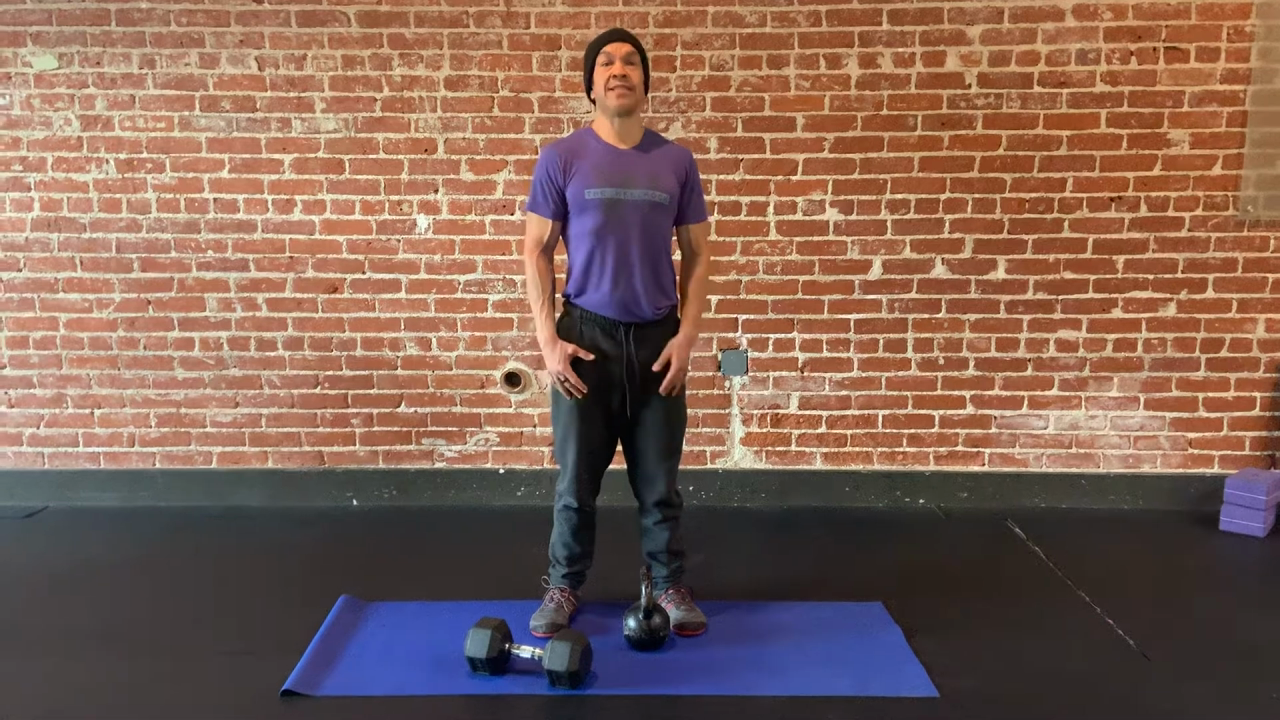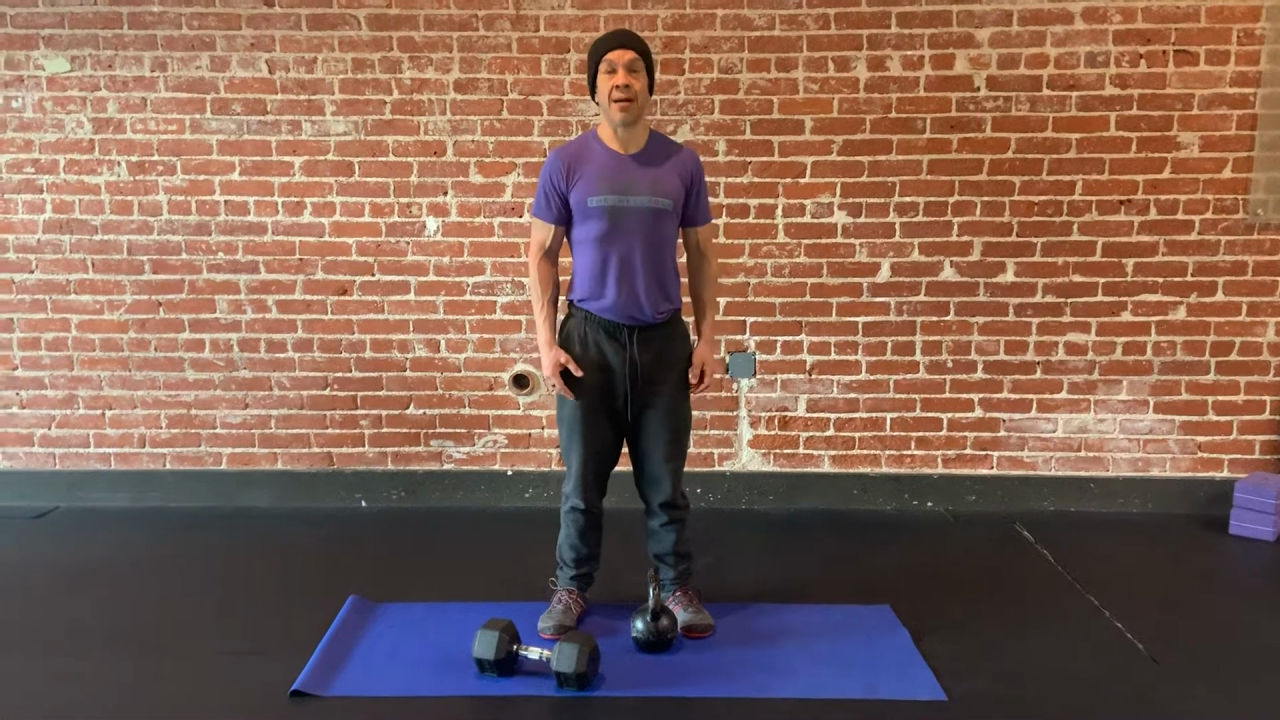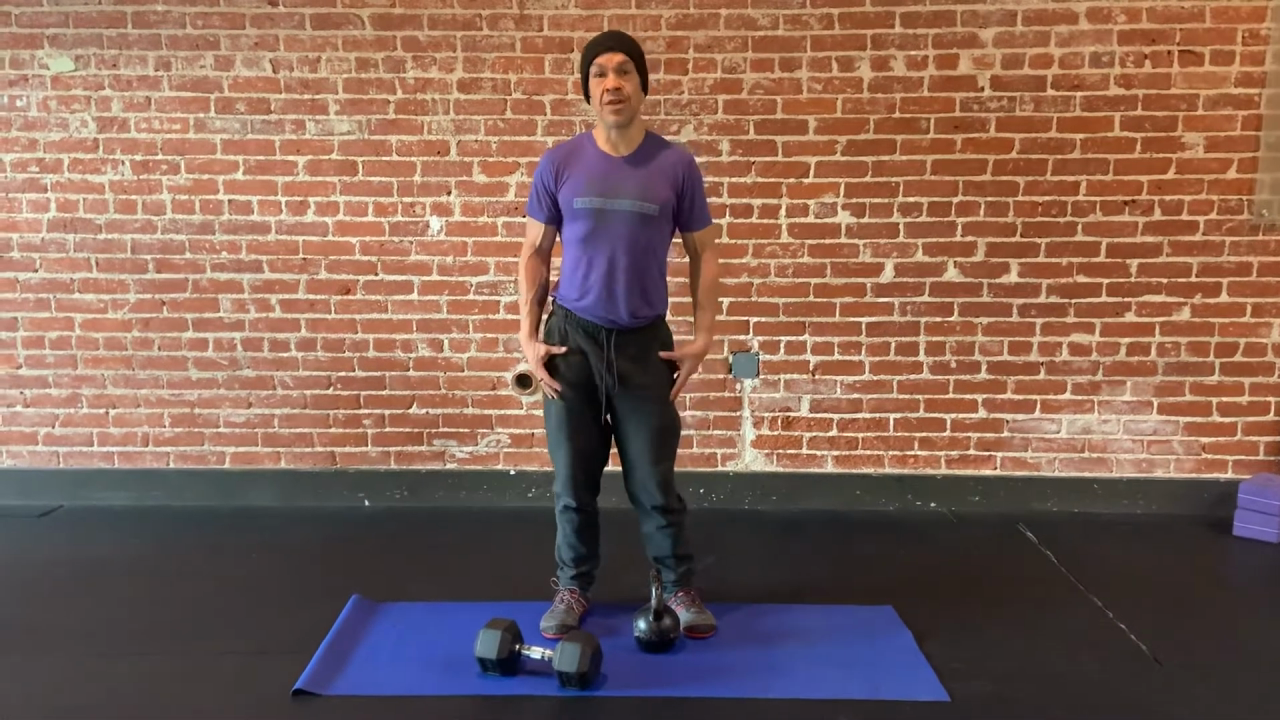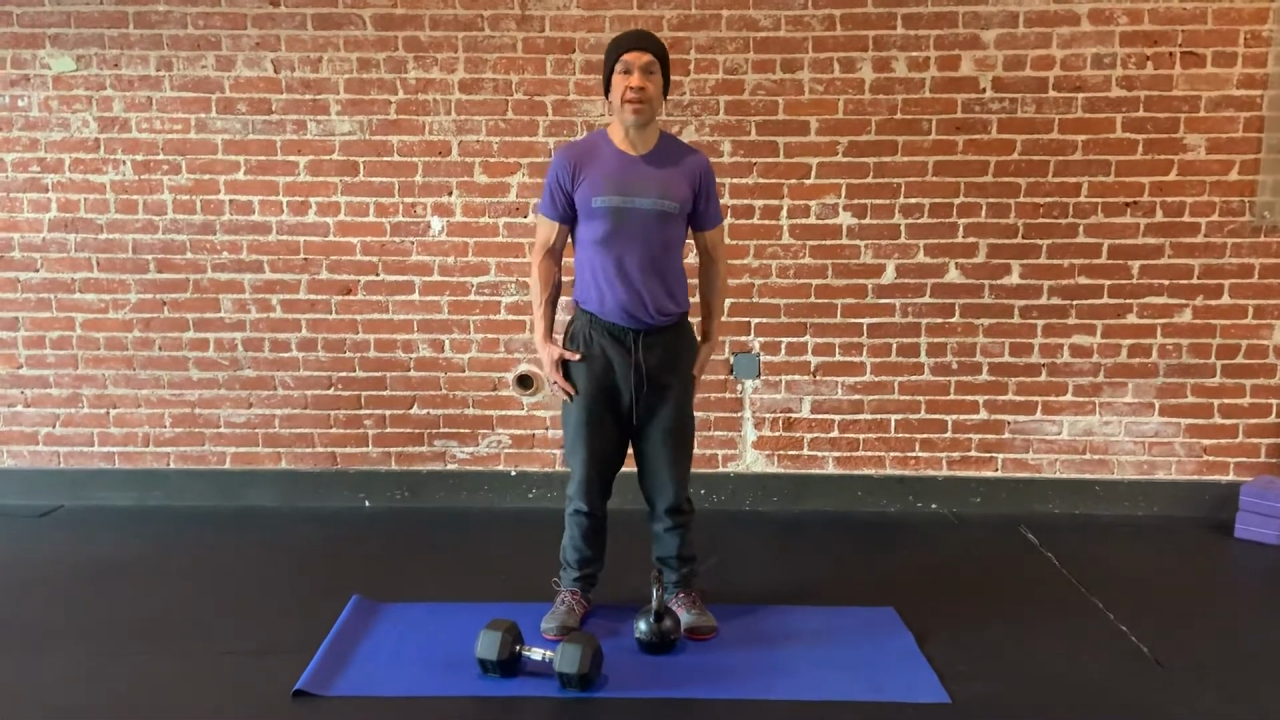
dt=0.7s
person 1, frame 1
left shoulder: (677, 160)
right shoulder: (562, 157)
left elbow: (696, 252)
right elbow: (537, 251)
left wrist: (686, 334)
right wrist: (548, 338)
left hip: (656, 339)
right hip: (587, 336)
left knee: (659, 478)
right knee: (577, 476)
left ankle: (669, 584)
right ankle: (564, 586)
person 1, frame 2
left shoulder: (682, 163)
right shoulder: (566, 163)
left elbow: (701, 253)
right elbow: (542, 254)
left wrist: (706, 338)
right wrist: (547, 341)
left hip: (662, 339)
right hip: (589, 337)
left knee: (664, 479)
right knee: (583, 477)
left ankle: (676, 586)
right ankle: (571, 588)
person 1, frame 3
left shoulder: (676, 165)
right shoulder: (559, 164)
left elbow: (703, 253)
right elbow: (535, 252)
left wrist: (701, 338)
right wrist: (528, 335)
left hip: (644, 342)
right hip: (572, 338)
left knee: (654, 481)
right knee: (573, 479)
left ankle: (679, 587)
right ankle: (574, 587)
person 1, frame 4
left shoulder: (692, 166)
right shoulder: (573, 161)
left elbow: (711, 256)
right elbow: (546, 251)
left wrist: (709, 340)
right wrist: (544, 338)
left hip: (668, 343)
right hip: (594, 340)
left knee: (669, 482)
right knee: (587, 479)
left ankle: (681, 589)
right ankle: (575, 589)
